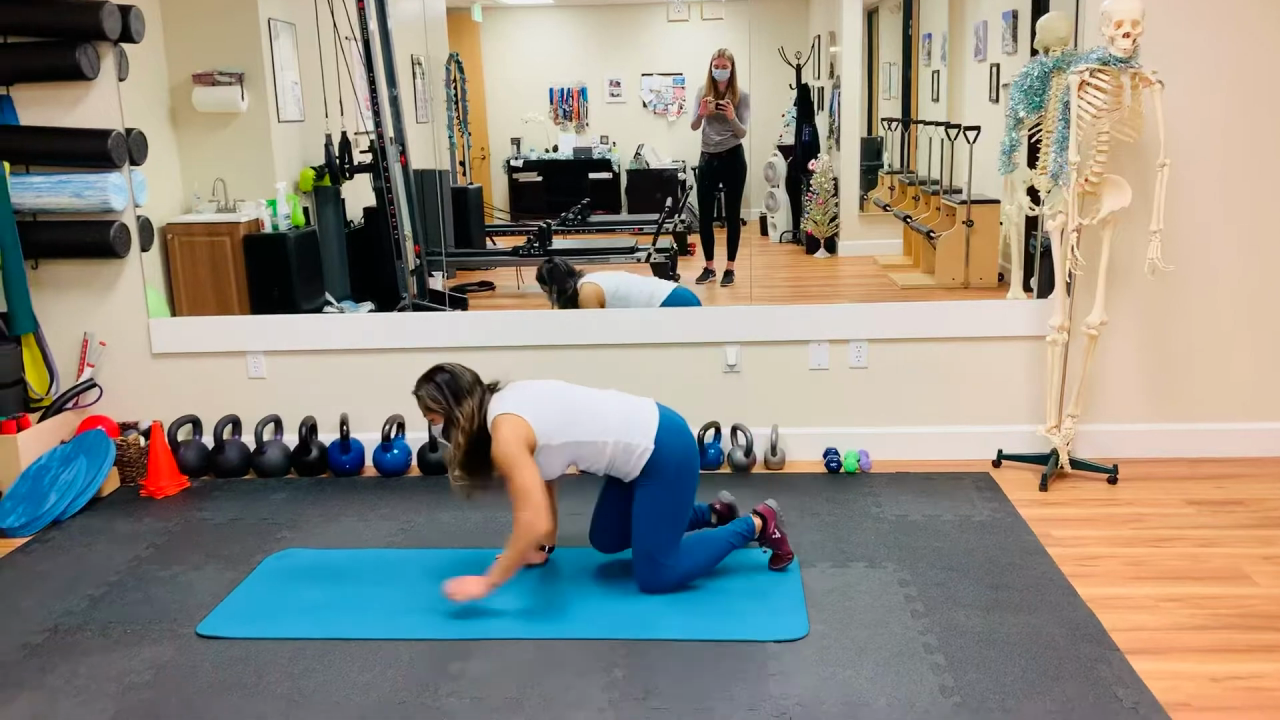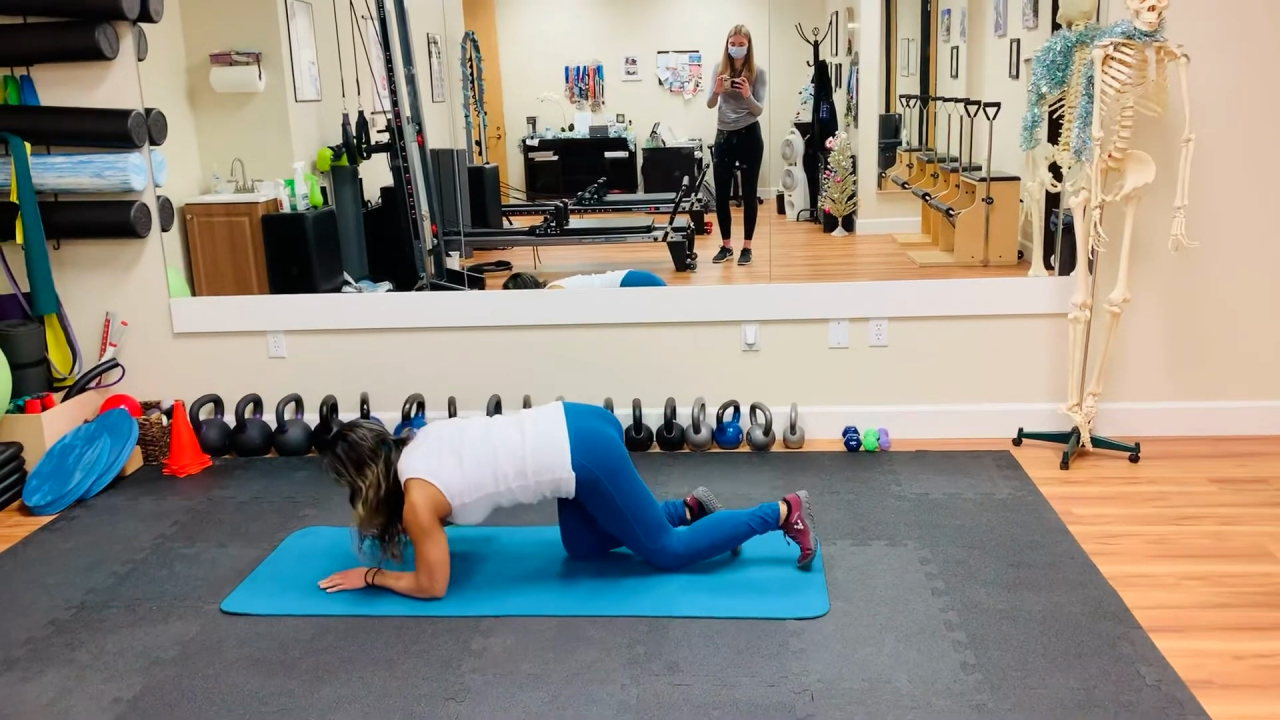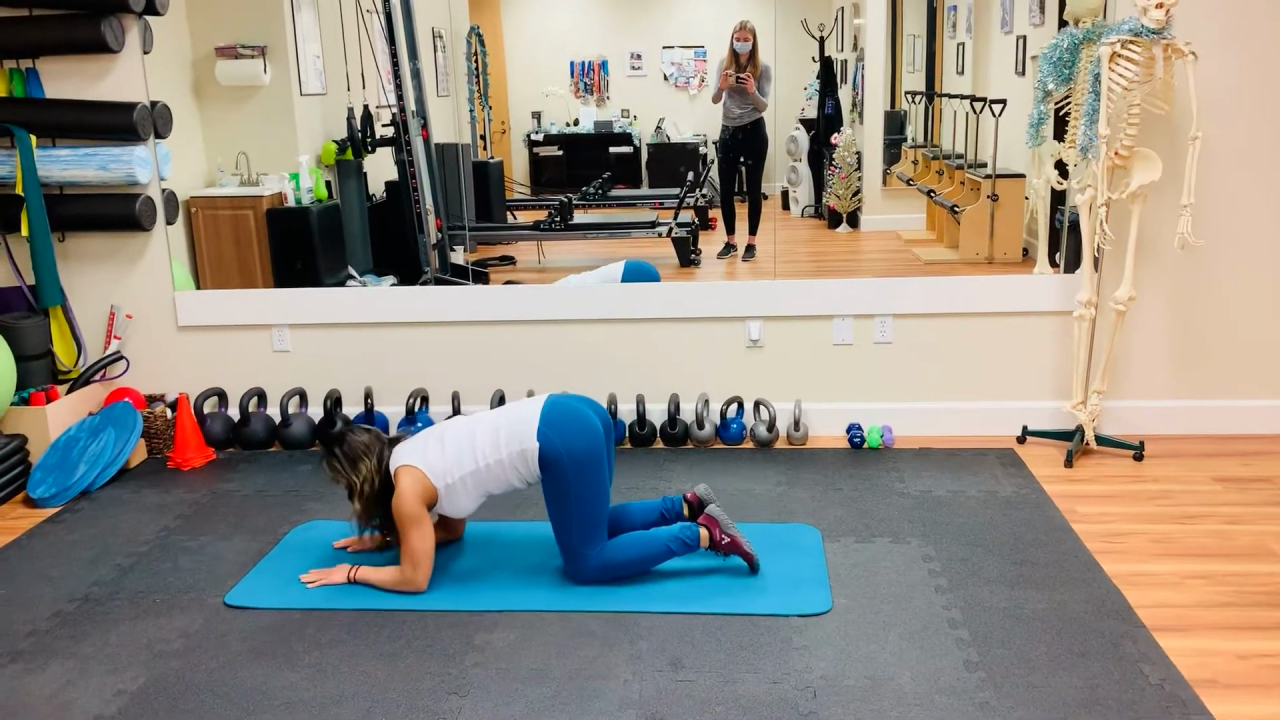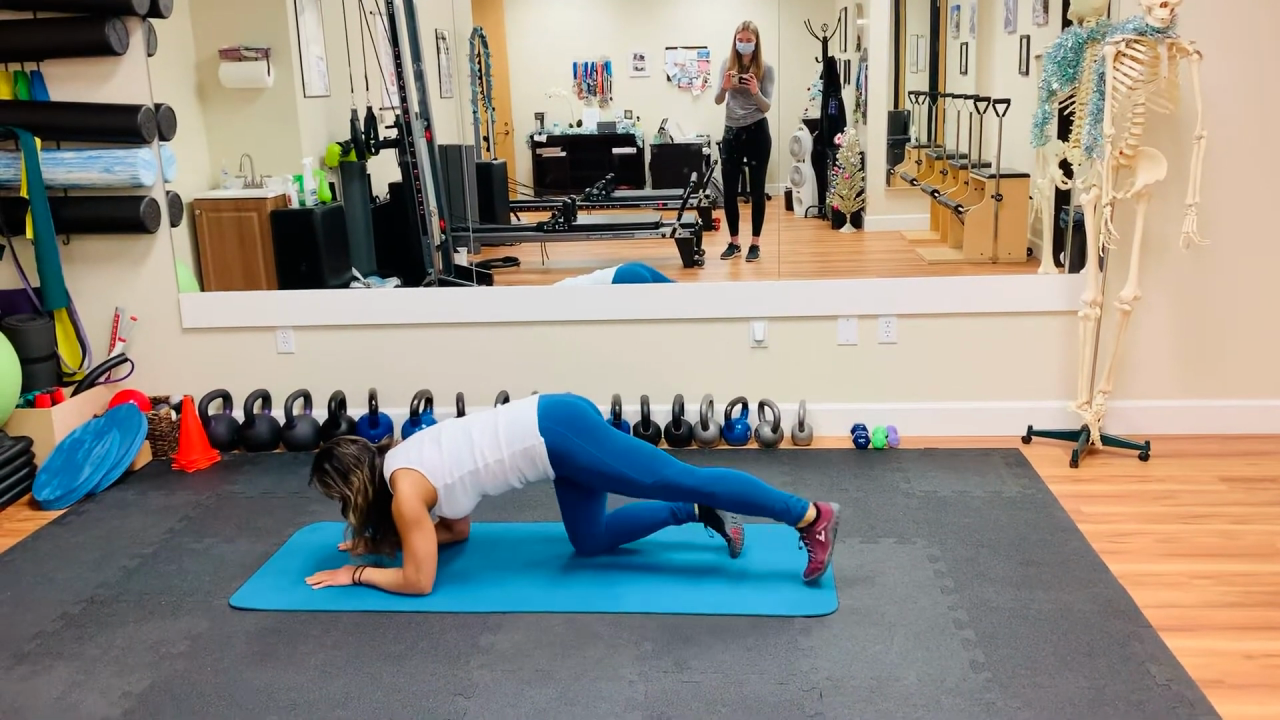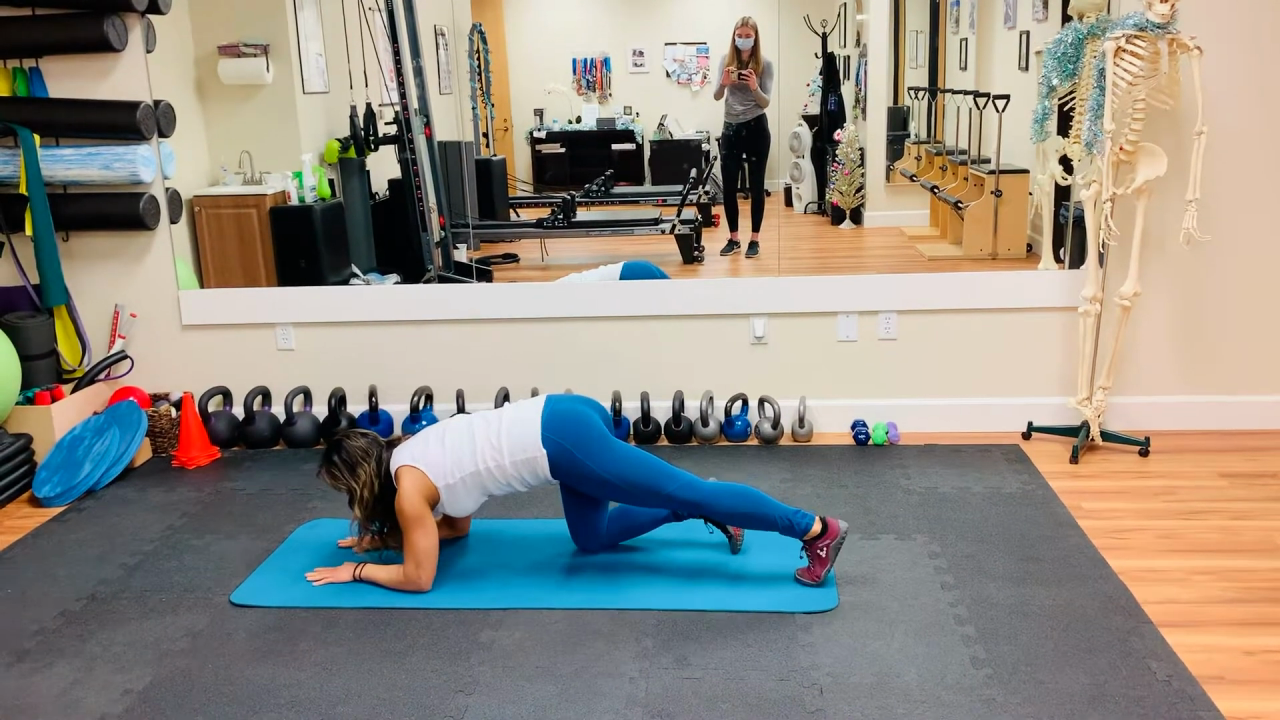
dt=1s
person 1, frame 1
left shoulder: (504, 434)
right shoulder: (508, 404)
left elbow: (535, 527)
right elbow: (545, 475)
left wrist: (488, 582)
right wrist: (546, 550)
left hip: (665, 452)
right hip: (650, 435)
left knee: (658, 577)
right knee: (606, 540)
left ankle: (757, 524)
right ankle: (713, 513)
person 1, frame 2
left shoulder: (416, 498)
right shoulder: (420, 440)
left elbow: (432, 586)
left wrist: (368, 575)
right wrist: (385, 527)
left hip: (584, 455)
right hip: (574, 421)
left knee: (664, 549)
right knee: (582, 547)
left ankle: (783, 513)
right ankle: (690, 507)
person 1, frame 3
left shoulder: (406, 488)
right shoulder: (409, 452)
left elbow: (415, 579)
right elbow: (450, 528)
left wrist: (350, 573)
right wrist: (384, 536)
left hip: (564, 438)
right hip: (574, 414)
left knee: (586, 563)
right knee: (591, 527)
left ankle: (704, 534)
right ankle: (689, 505)
person 1, frame 4
left shoulder: (403, 489)
right shoulder: (401, 456)
left elbow: (418, 581)
right elbow: (454, 528)
left wrist: (356, 573)
right wrist: (379, 539)
left hip: (558, 432)
right hip: (558, 418)
left knee: (681, 478)
right knee: (591, 540)
left ankle: (811, 518)
right ankle: (700, 511)
person 1, frame 5
left shoulder: (408, 486)
right shoulder: (408, 450)
left elbow: (418, 577)
right elbow: (453, 524)
left wrist: (356, 570)
right wrist: (381, 535)
left hip: (562, 439)
right hip: (566, 415)
left knee: (683, 491)
right knee: (592, 539)
left ankle: (817, 530)
right ankle: (701, 509)
person 2, frame 1
left shoulder: (741, 95)
right shoulder: (703, 92)
left elbow: (743, 133)
right elbow: (694, 127)
left wrist: (732, 117)
right wrist: (701, 114)
left hip: (732, 158)
right hip: (708, 158)
left knee: (732, 215)
right knee: (705, 215)
left ankle: (729, 268)
right ankle: (709, 267)
person 2, frame 2
left shoulder: (757, 72)
right shoulder: (719, 69)
left elbow: (759, 111)
right elbow: (710, 105)
left wrist: (747, 95)
right wrist: (716, 91)
left hip: (749, 136)
right hip: (724, 136)
left knee: (748, 193)
right knee: (721, 194)
left ankle: (747, 247)
right ankle: (726, 246)
person 2, frame 3
left shoulder: (763, 68)
right shoulder: (724, 64)
left elbow: (764, 106)
right elbow: (715, 100)
left wrist: (752, 91)
right wrist: (721, 86)
left hip: (753, 131)
right hip: (728, 131)
left knee: (753, 189)
right knee: (726, 189)
left ankle: (751, 243)
right ankle: (730, 241)
person 2, frame 4
left shoulder: (765, 69)
right shoulder: (727, 65)
left elbow: (767, 107)
right elbow: (718, 101)
left wrist: (755, 92)
right wrist: (724, 87)
left hip: (757, 132)
right hip: (732, 132)
left knee: (756, 190)
right knee: (729, 190)
left ankle: (755, 243)
right ankle: (734, 242)
person 2, frame 5
left shoulder: (764, 64)
right shoulder: (726, 61)
left elbow: (766, 103)
right elbow: (717, 97)
left wrist: (754, 87)
right wrist: (723, 83)
left hip: (756, 128)
right hip: (731, 128)
left knee: (756, 186)
right knee: (729, 187)
left ankle: (754, 240)
right ankle: (733, 238)
